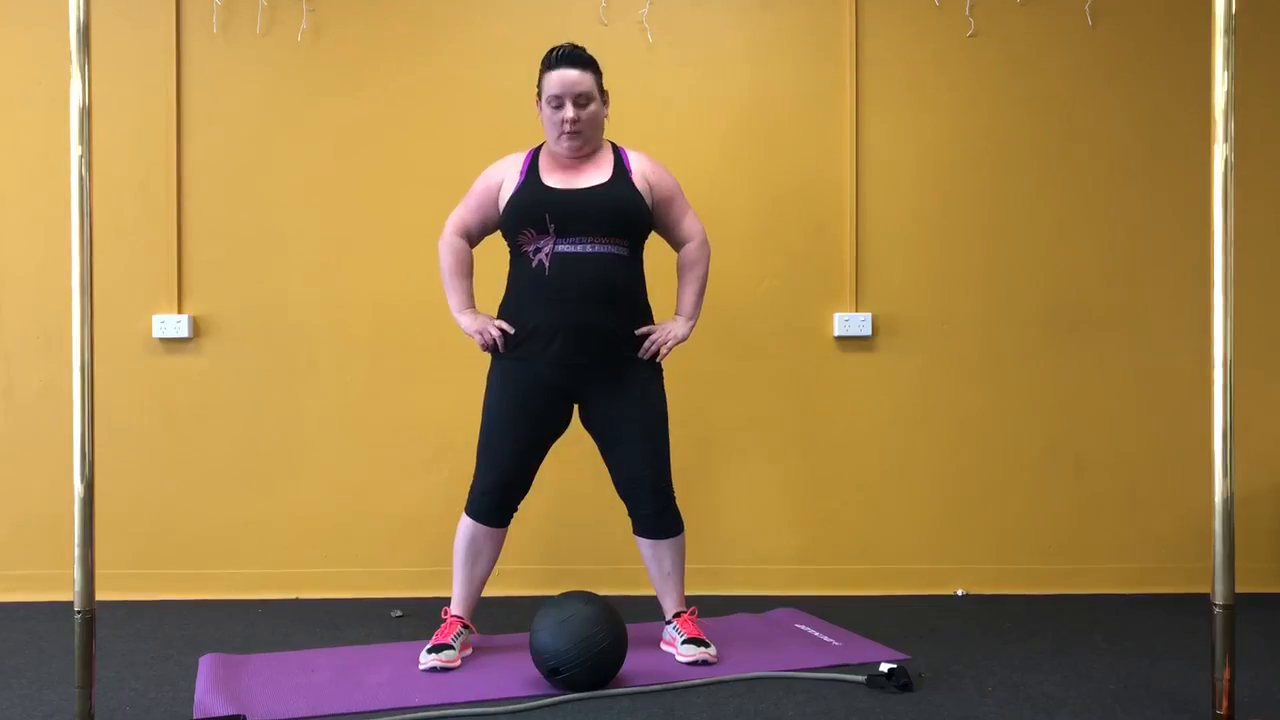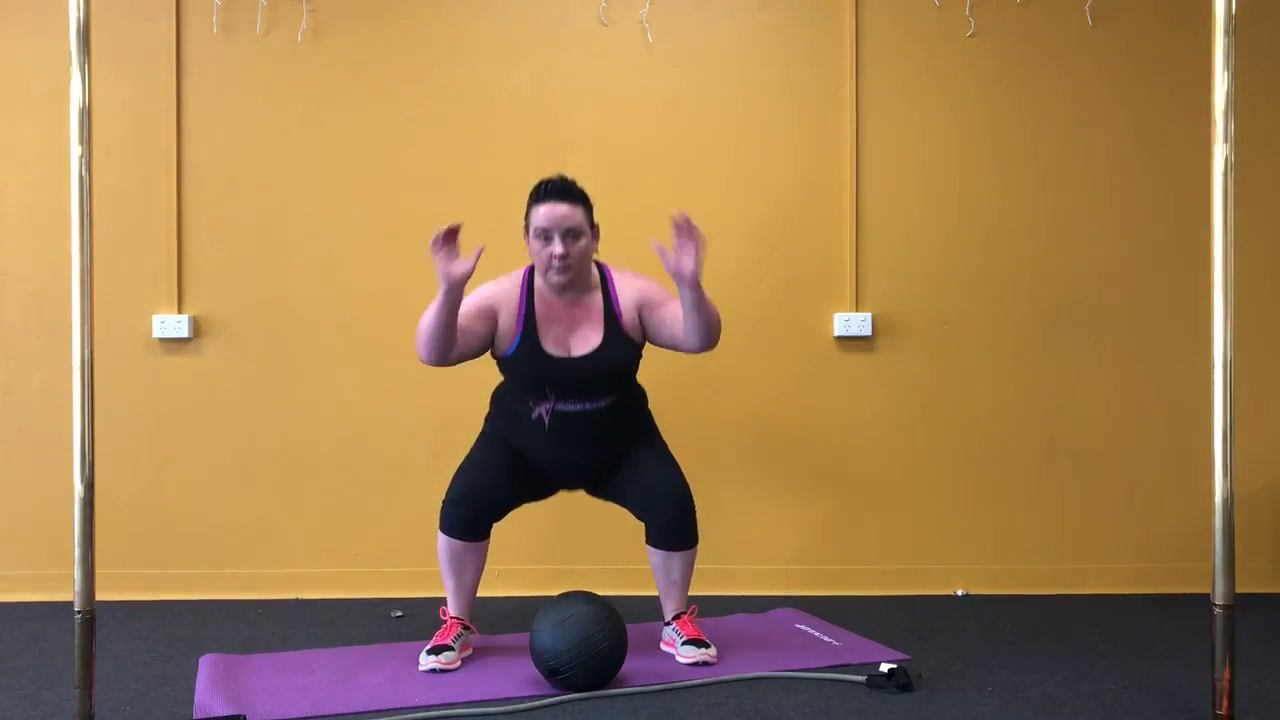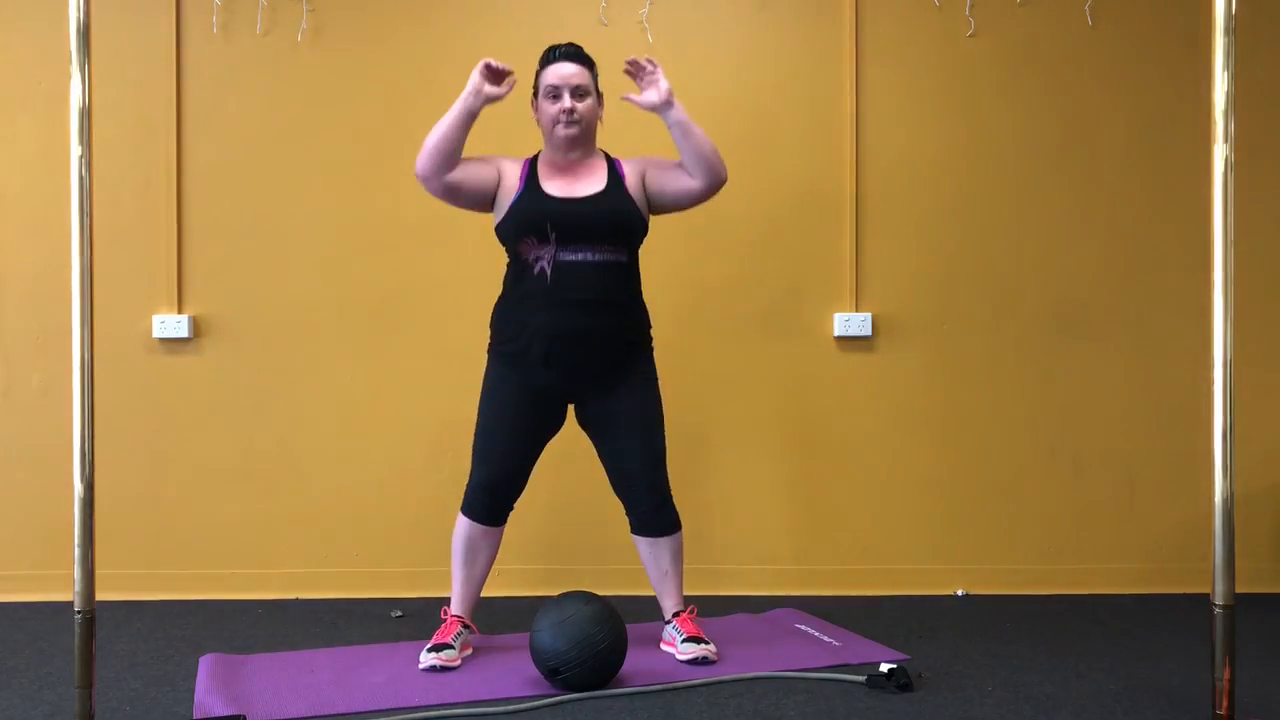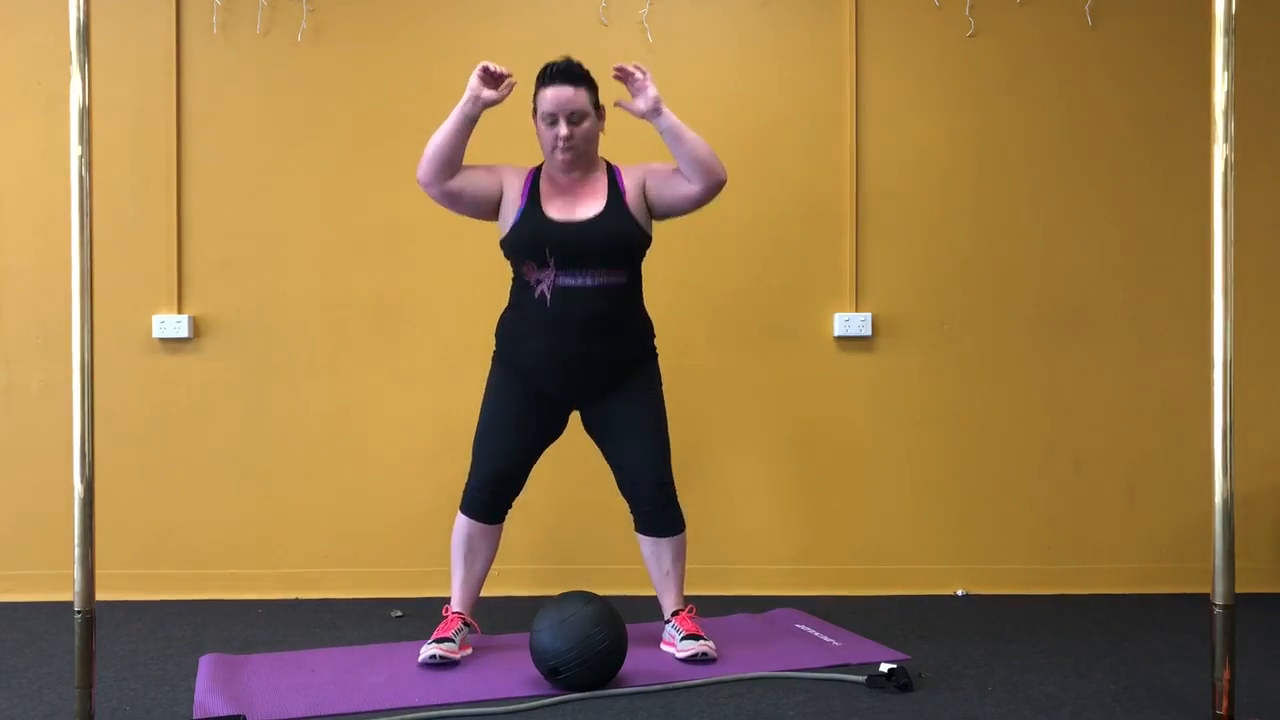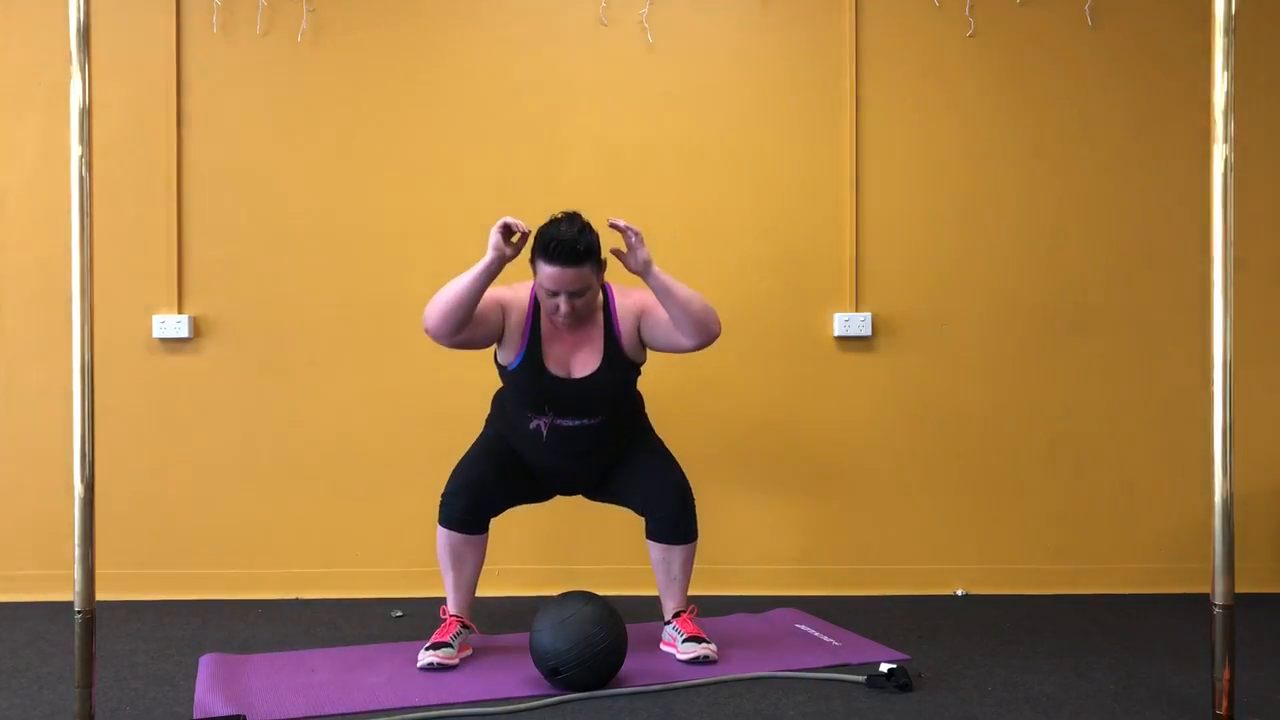
dt=0.7s
person 1, frame 1
left shoulder: (641, 172)
right shoulder: (509, 174)
left elbow: (693, 240)
right elbow: (455, 235)
left wrist: (685, 319)
right wrist: (464, 312)
left hip: (623, 365)
right hip: (529, 362)
left knee: (650, 492)
right knee: (494, 489)
left ankle: (678, 620)
right ankle: (456, 624)
person 1, frame 2
left shoulder: (631, 294)
right shoulder: (502, 299)
left elbow: (701, 338)
right elbow: (432, 352)
left wrist: (690, 280)
right wrist: (451, 284)
left hip: (620, 445)
right hip: (521, 448)
left knee: (673, 505)
right knee: (463, 504)
left ankle: (678, 624)
right ankle: (456, 628)
person 1, frame 3
left shoulder: (634, 177)
right shoulder: (507, 178)
left elbow: (708, 179)
right elbow: (430, 174)
left wrist: (668, 109)
right wrist: (472, 100)
left hip: (618, 367)
right hip: (523, 363)
left knee: (647, 489)
right knee: (489, 486)
left ankle: (678, 620)
right ankle: (456, 623)
person 1, frame 4
left shoulder: (635, 185)
right shoulder: (511, 187)
left elbow: (708, 181)
right elbow: (433, 180)
left wrist: (657, 114)
right wrist: (471, 105)
left hip: (621, 374)
right hip: (527, 372)
left knee: (652, 487)
right knee: (488, 485)
left ankle: (677, 619)
right ankle: (457, 620)
person 1, frame 5
left shoulder: (630, 312)
right shoulder: (510, 310)
left elbow: (703, 332)
right elbow: (437, 327)
left wrist: (650, 272)
right wrist: (491, 263)
left hip: (616, 451)
right hip: (521, 449)
left knee: (673, 500)
right knee: (462, 498)
left ankle: (678, 621)
right ankle: (455, 624)
